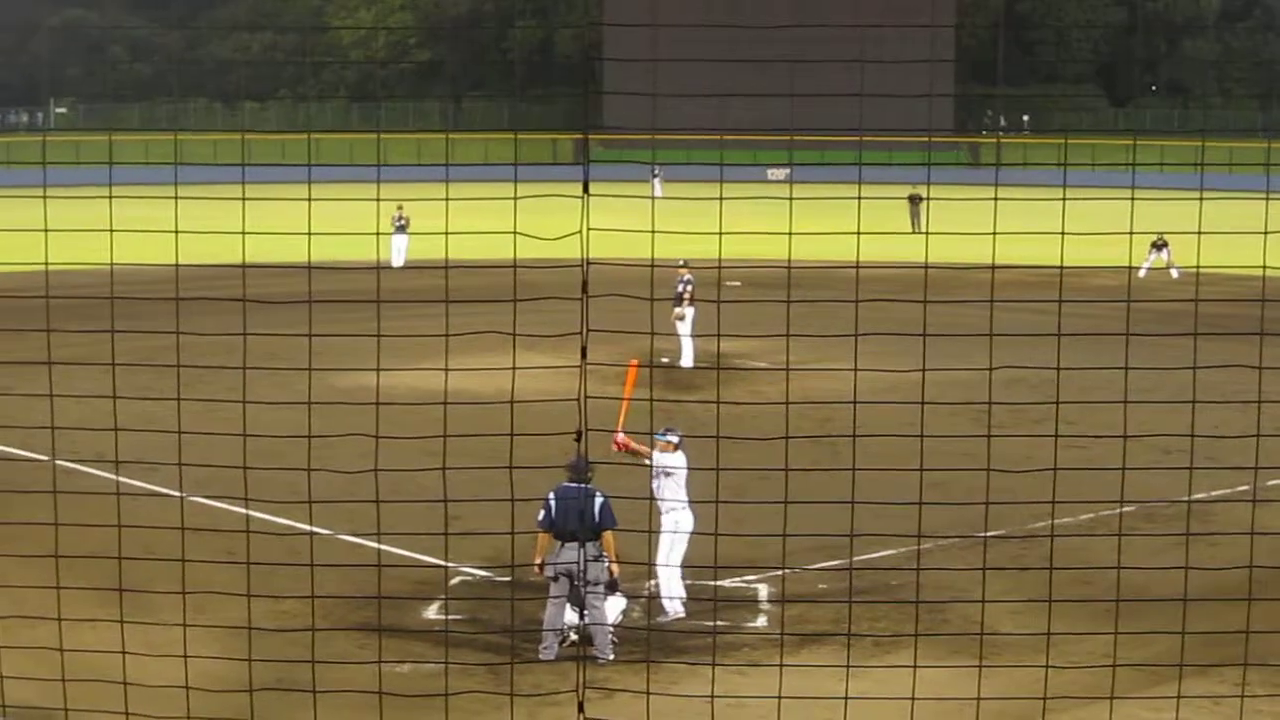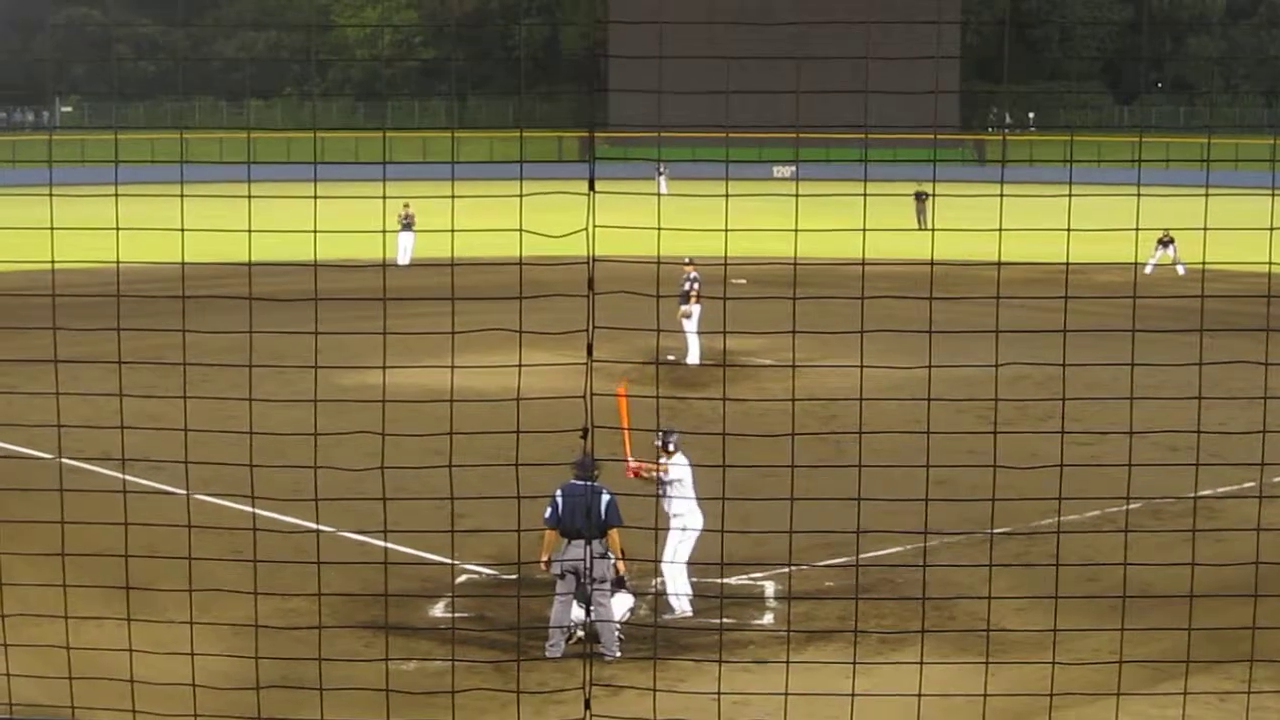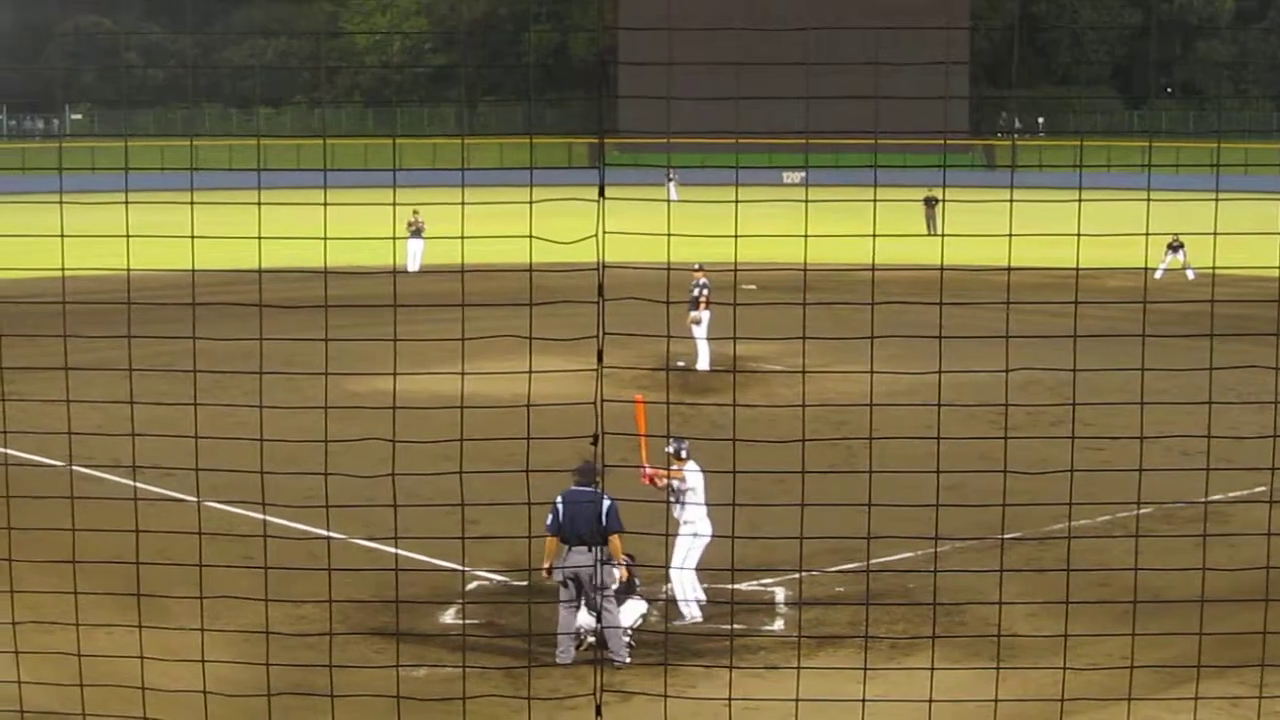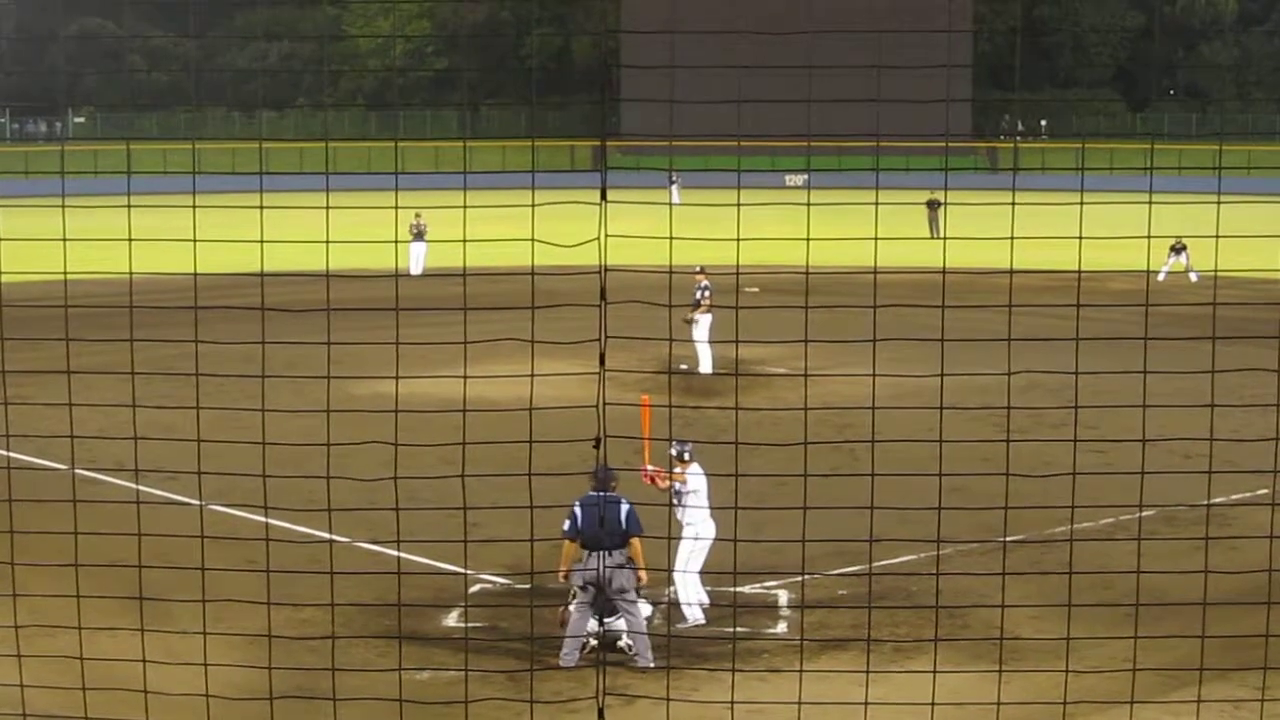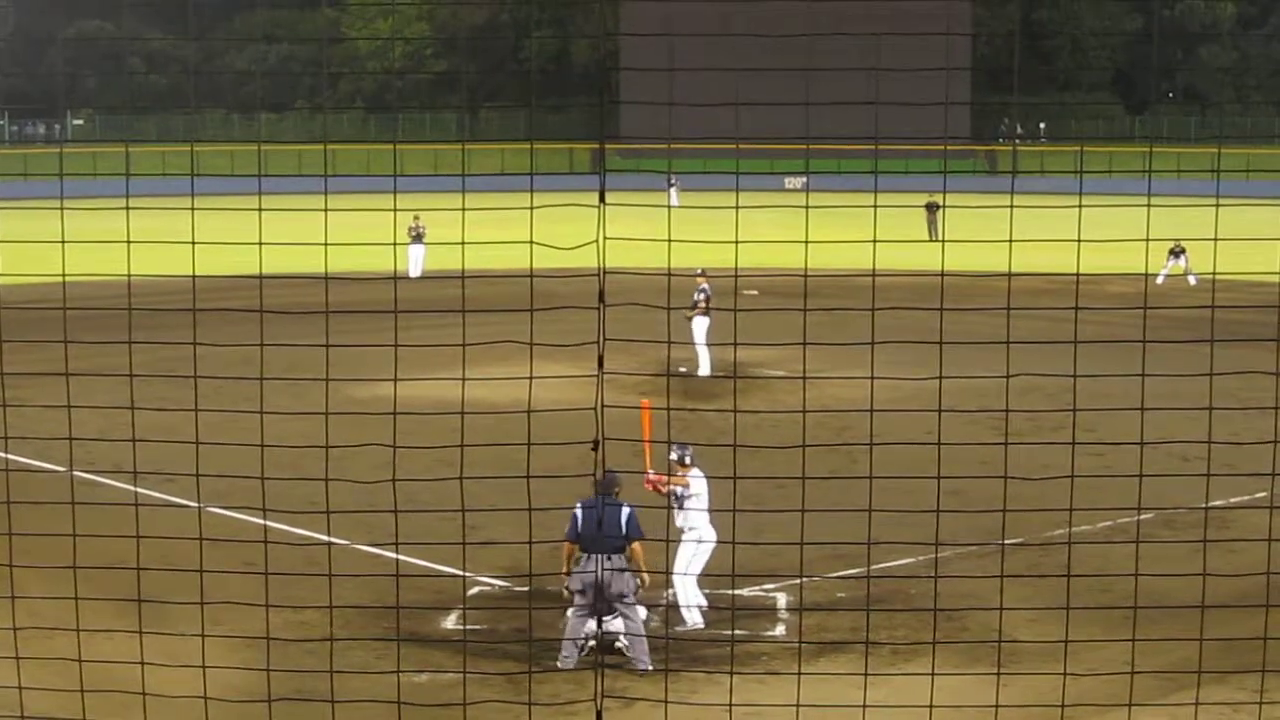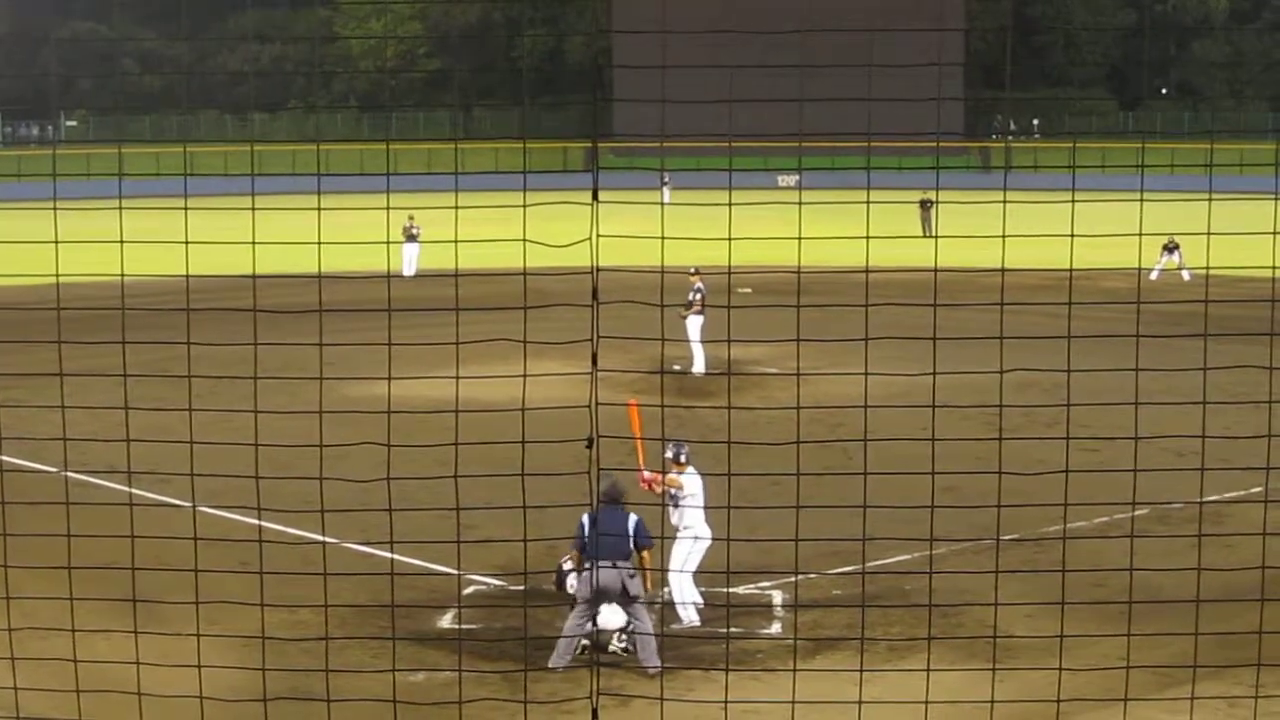
dt=0.7s
person 1, frame 1
left shoulder: (554, 495)
right shoulder: (597, 497)
left elbow: (544, 531)
right elbow: (607, 532)
left wrist: (539, 557)
right wrist: (612, 560)
left hip: (562, 554)
right hip: (590, 554)
left knee: (555, 602)
right knee: (595, 604)
left ankle: (548, 650)
right ankle: (603, 652)
person 1, frame 2
left shoulder: (561, 493)
right shoulder: (604, 495)
left elbow: (551, 529)
right elbow: (612, 531)
left wrist: (545, 555)
right wrist: (618, 558)
left hip: (569, 551)
right hip: (596, 552)
left knee: (562, 600)
right knee: (602, 601)
left ankle: (554, 648)
right ankle: (610, 650)
person 1, frame 3
left shoulder: (562, 499)
right shoulder: (604, 500)
left elbow: (552, 535)
right elbow: (613, 537)
left wrist: (547, 561)
right wrist: (621, 564)
left hip: (570, 558)
right hip: (595, 559)
left knee: (568, 607)
right knee: (607, 607)
left ankle: (564, 654)
right ankle: (619, 655)
person 1, frame 4
left shoulder: (580, 505)
right shoulder: (623, 505)
left elbow: (570, 540)
right elbow: (634, 540)
left wrist: (564, 567)
right wrist: (641, 568)
left hip: (589, 563)
right hip: (617, 563)
left knee: (580, 611)
right knee: (631, 611)
left ankle: (568, 657)
right ankle: (644, 658)
person 1, frame 5
left shoulder: (581, 508)
right shoulder: (624, 510)
left elbow: (569, 542)
right elbow: (634, 545)
left wrist: (566, 567)
right wrist: (642, 571)
left hip: (587, 567)
right hip: (616, 567)
left knee: (578, 614)
right knee: (630, 615)
left ankle: (566, 660)
right ankle: (642, 662)
person 1, frame 6
left shoulder: (588, 518)
right shoulder: (632, 519)
left elbow: (576, 553)
right elbow: (644, 553)
left wrist: (579, 575)
right wrist: (647, 579)
left hip: (592, 573)
right hip: (622, 574)
left knee: (577, 618)
right knee: (640, 618)
left ankle: (558, 661)
right ankle: (652, 663)
person 2, frame 1
left shoulder: (676, 460)
right shoulder: (666, 456)
left elbow: (649, 454)
right elbow: (644, 454)
left wrist: (627, 442)
right wrist: (624, 446)
left hip: (677, 518)
right hip: (672, 516)
left knee: (665, 564)
right knee: (671, 561)
left ankle: (674, 609)
right ankle: (678, 598)
person 2, frame 2
left shoulder: (680, 464)
right shoulder: (666, 461)
left elbow: (661, 469)
right elbow: (654, 477)
left wrist: (638, 464)
right wrist: (638, 473)
left hip: (686, 519)
right hip: (681, 518)
left knee: (670, 563)
right knee: (677, 560)
left ankle: (682, 607)
right ankle: (684, 594)
person 2, frame 3
left shoulder: (693, 471)
right shoulder: (675, 469)
left elbow: (679, 476)
right elbow: (664, 485)
left wrist: (655, 472)
right wrist: (652, 478)
left hip: (696, 527)
right hip: (687, 526)
left knee: (678, 570)
right knee: (684, 566)
left ankle: (692, 613)
right ankle: (697, 597)
person 2, frame 4
left shoulder: (695, 473)
right shoulder: (680, 471)
left elbow: (679, 479)
right elbow: (665, 485)
left wrist: (657, 472)
right wrist: (653, 477)
left hip: (698, 529)
right hip: (694, 528)
left knee: (682, 572)
right knee: (689, 569)
left ankle: (695, 616)
right ankle: (700, 599)
person 2, frame 5
left shoulder: (697, 478)
right shoulder: (679, 477)
left elbow: (682, 483)
right elbow: (667, 492)
left wrist: (659, 478)
right wrist: (655, 484)
left hip: (700, 534)
right hip: (690, 534)
left knee: (681, 576)
right knee: (683, 574)
left ankle: (694, 620)
right ankle: (699, 603)
person 2, frame 6
left shoulder: (692, 477)
right shoulder: (675, 475)
left elbow: (677, 485)
right elbow: (663, 491)
left wrist: (655, 477)
right wrist: (651, 484)
left hip: (695, 533)
right hip: (685, 533)
left knee: (676, 574)
right knee: (680, 572)
left ankle: (690, 618)
right ankle: (695, 601)
